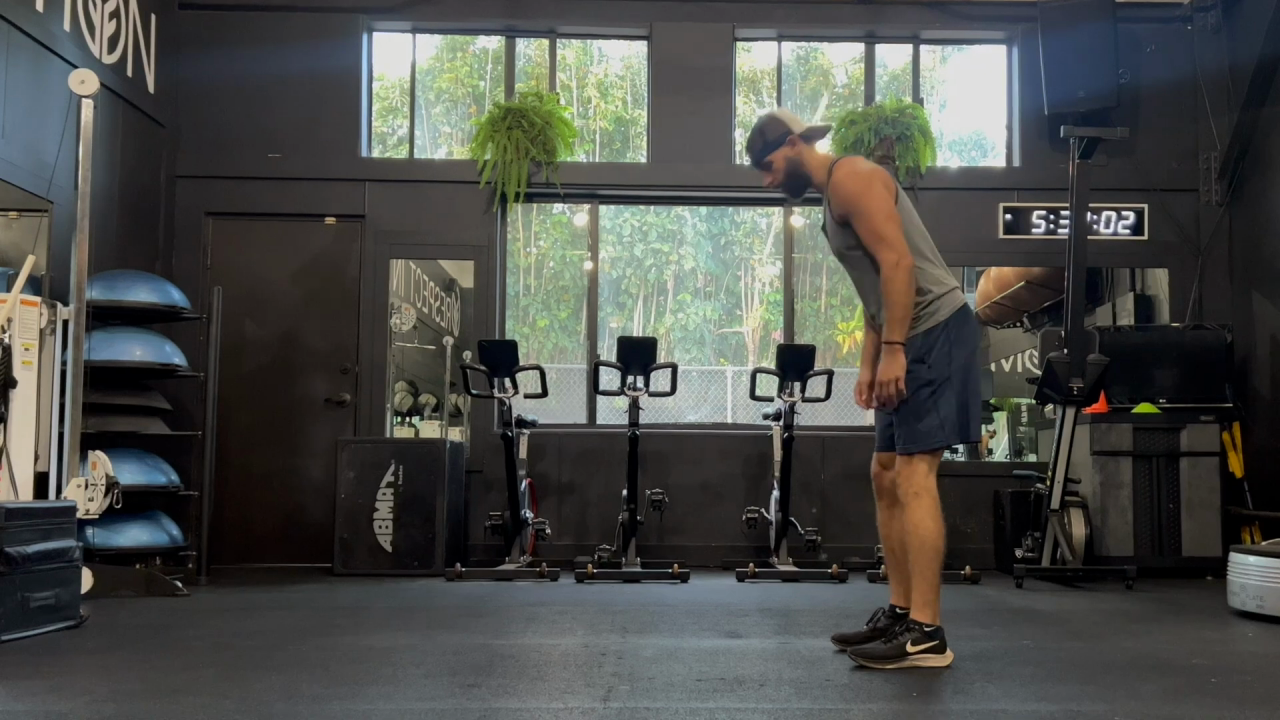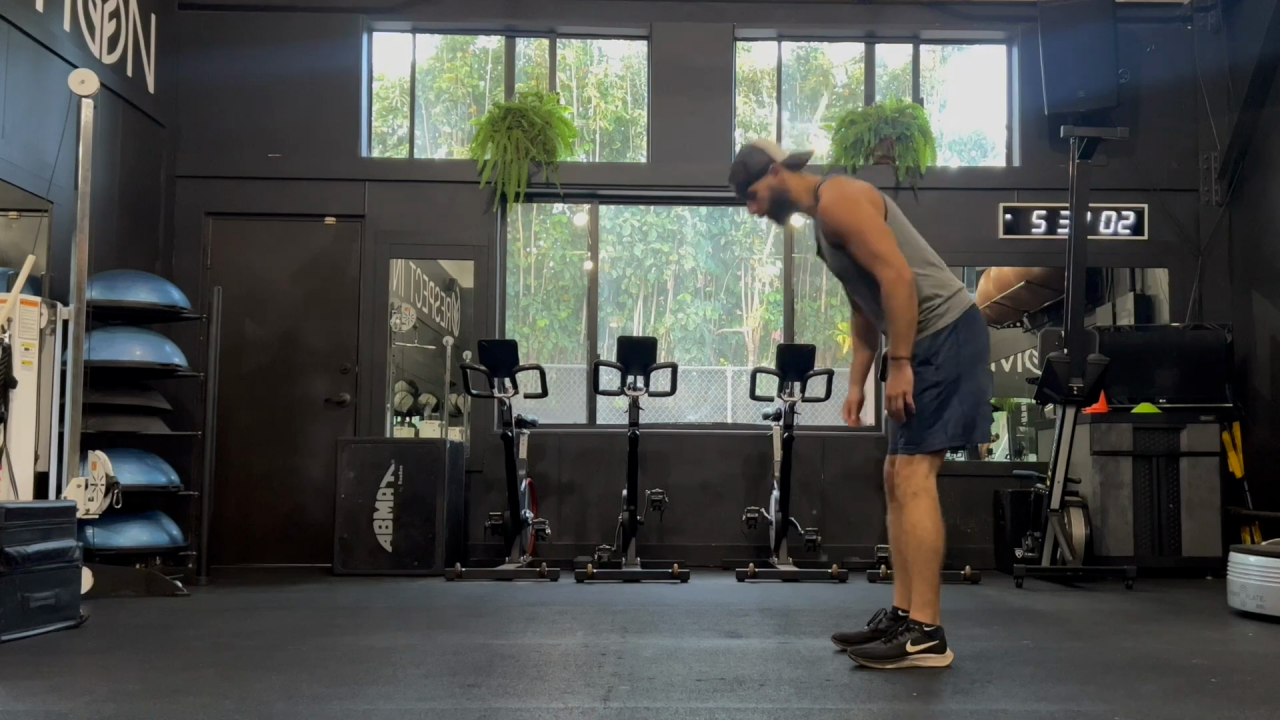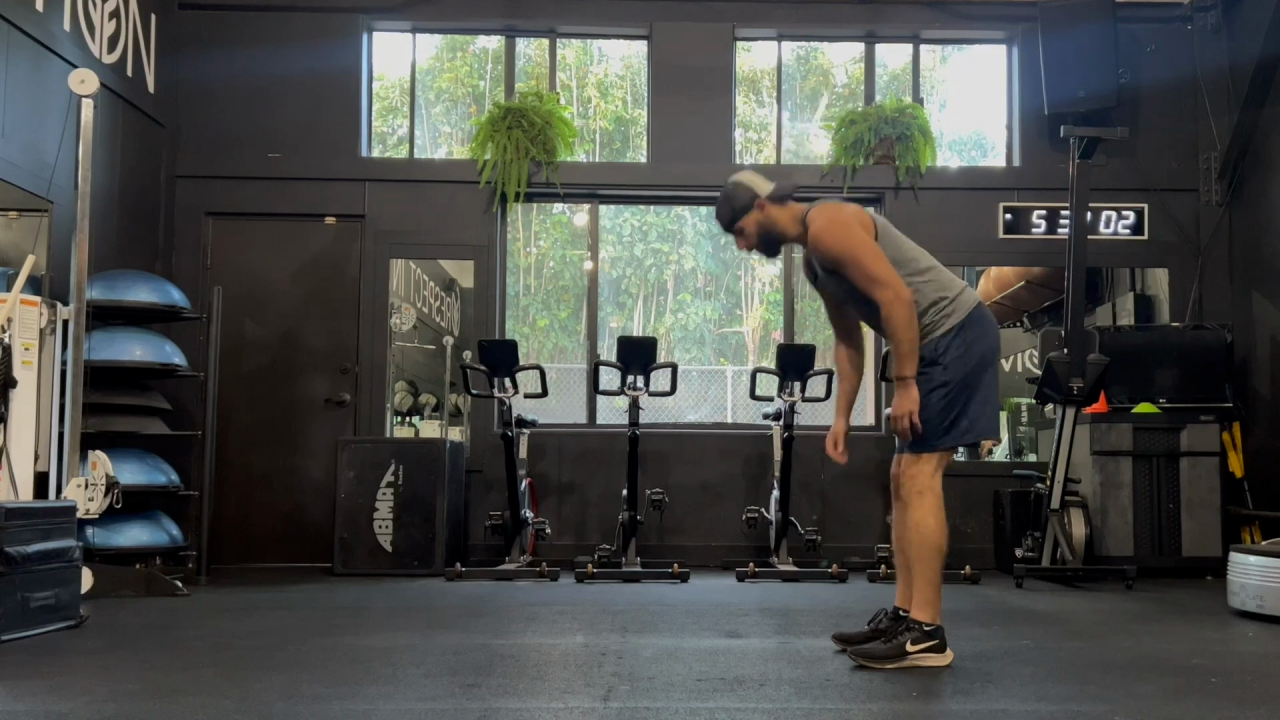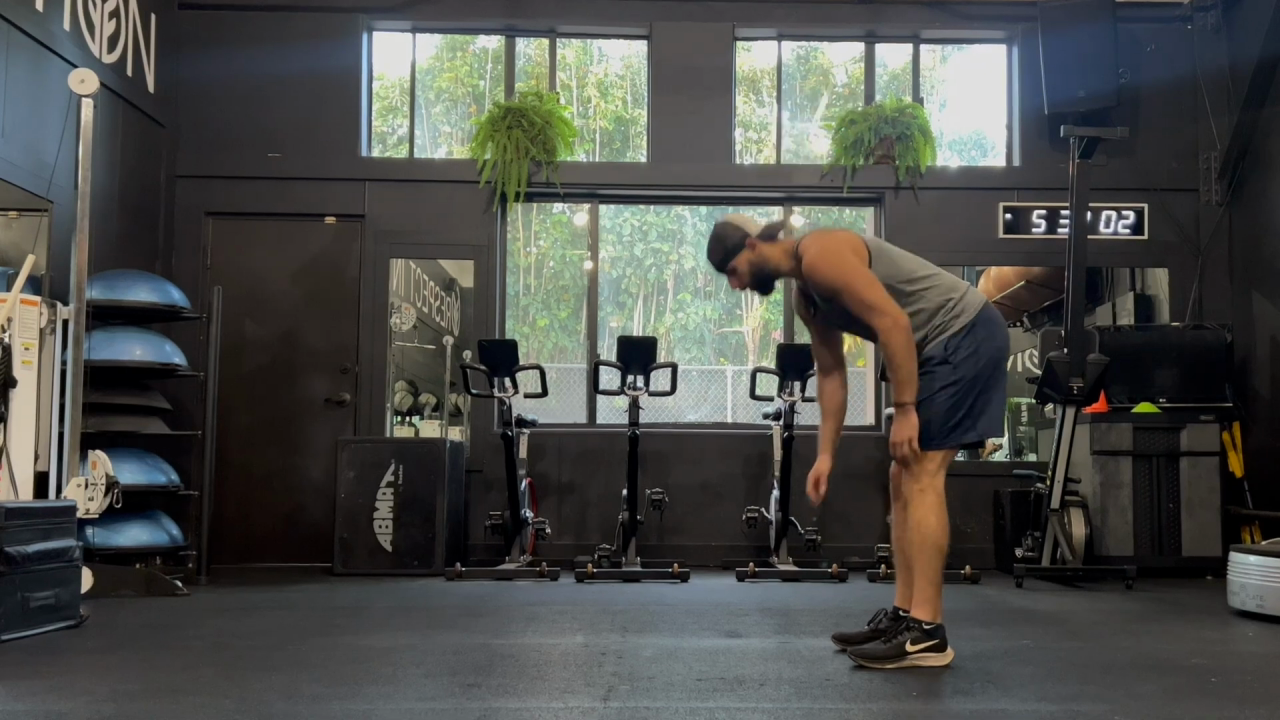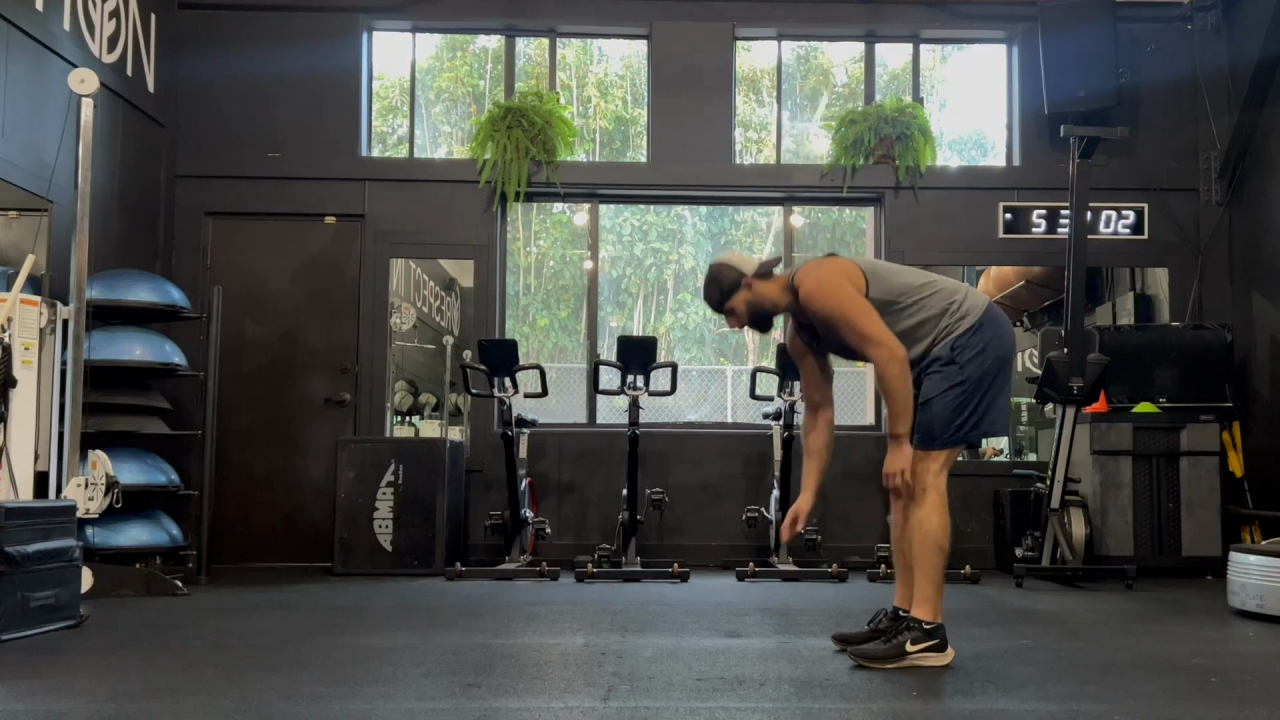
dt=0.1s
person 1, frame 1
left shoulder: (850, 178)
right shoulder: (834, 197)
left elbow: (898, 263)
left wrist: (892, 350)
right wrist: (868, 364)
left hip: (937, 333)
right hip: (918, 337)
left knee: (912, 479)
right knee: (887, 479)
left ankle: (926, 635)
right ankle: (901, 614)
person 1, frame 2
left shoulder: (839, 197)
right shoulder: (823, 218)
left elbow: (898, 277)
right elbow: (863, 307)
left wrist: (899, 363)
right wrist: (856, 382)
left hip: (946, 334)
right hip: (925, 342)
left knee: (913, 477)
right knee: (897, 479)
left ankle: (925, 634)
right ankle: (902, 614)
person 1, frame 3
left shoulder: (826, 225)
right shoulder: (812, 259)
left elbow: (898, 297)
right elbow: (849, 340)
left wrist: (904, 385)
right wrist: (841, 418)
left hip: (959, 334)
right hip: (941, 340)
left knee: (918, 475)
right knee: (904, 478)
left ankle: (926, 634)
right ankle: (904, 615)
person 1, frame 4
left shoulder: (821, 254)
right shoulder: (804, 295)
left elbow: (894, 324)
right elbow: (830, 373)
left wrist: (904, 410)
right wrist: (824, 456)
left hip: (966, 333)
right hip: (943, 345)
left knee: (922, 474)
right knee: (905, 479)
left ankle: (926, 632)
right ankle: (904, 614)
person 1, frame 5
left shoulder: (815, 288)
right shoulder: (799, 328)
left elbow: (893, 355)
right elbow: (818, 415)
left wrist: (897, 441)
right wrist: (808, 494)
left hip: (974, 335)
right hip: (951, 345)
left knee: (923, 474)
right knee: (909, 481)
left ankle: (926, 634)
right ankle: (904, 613)
